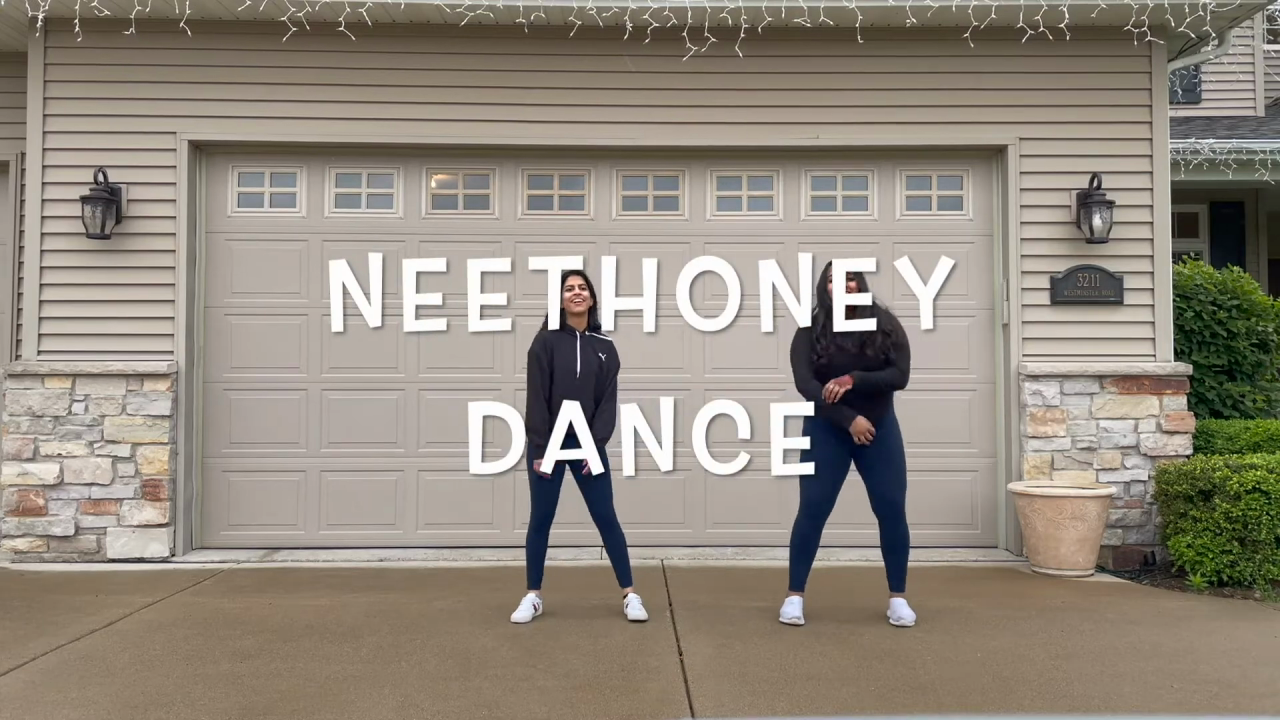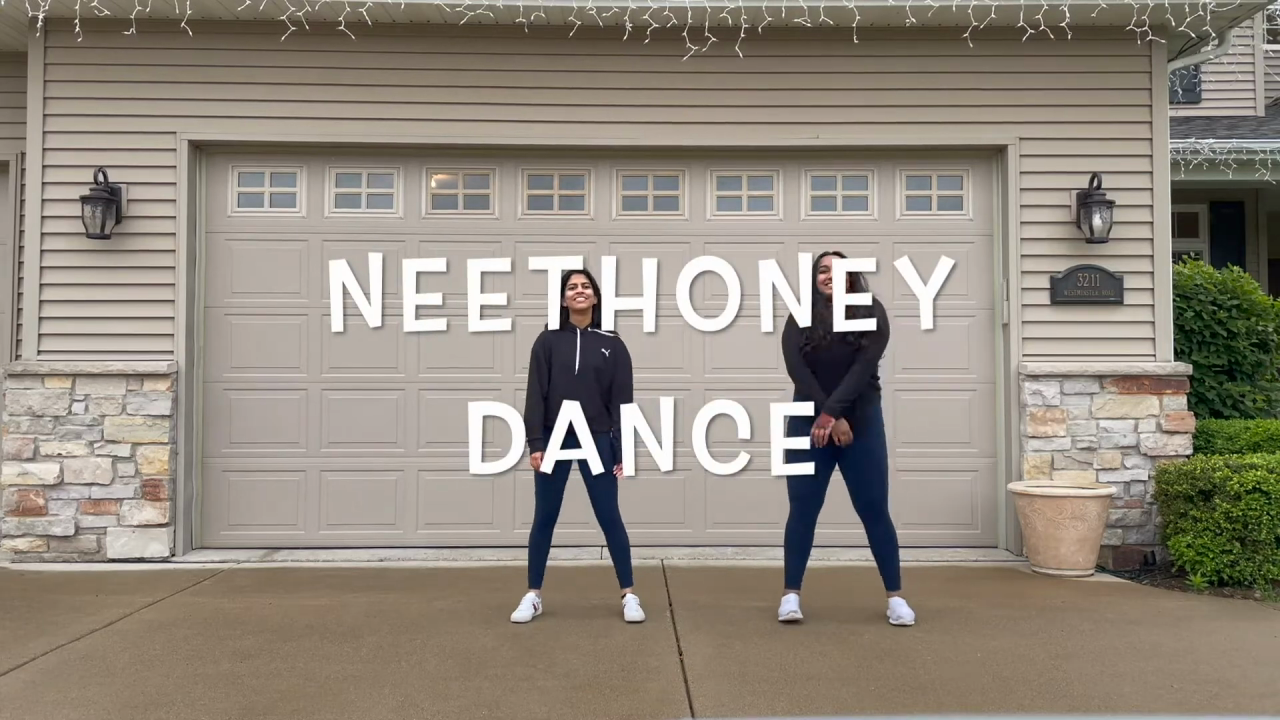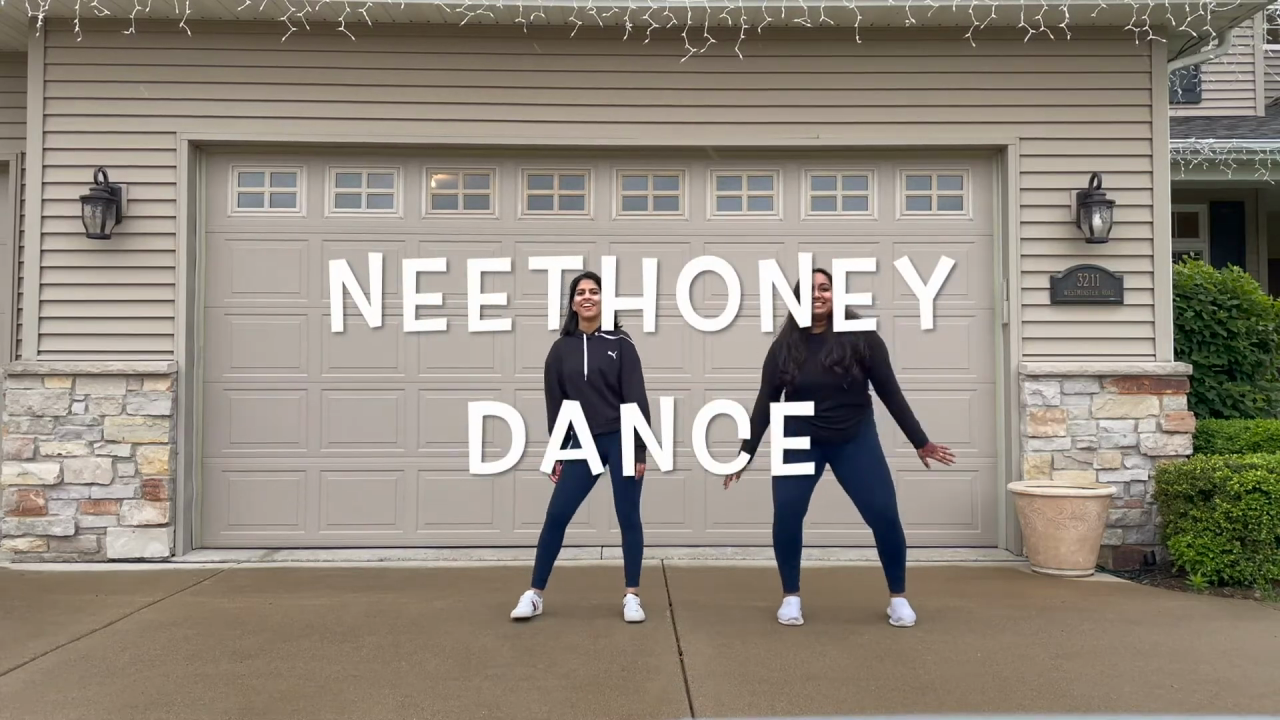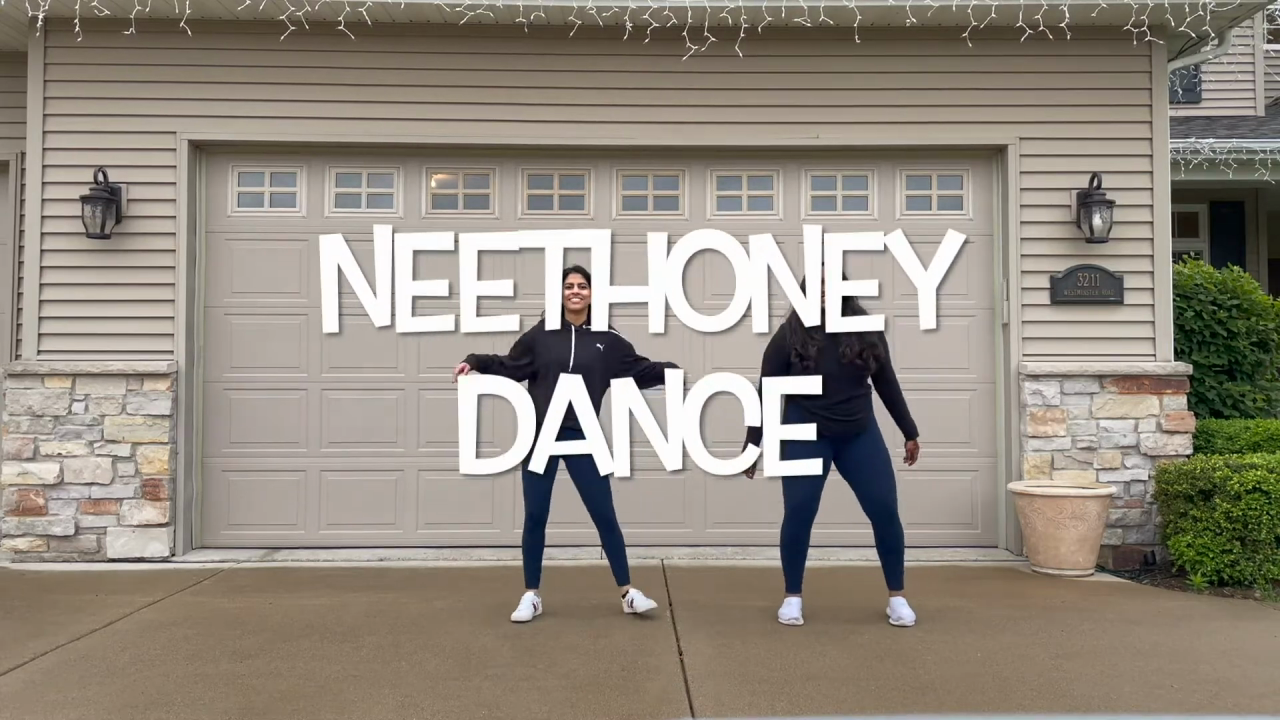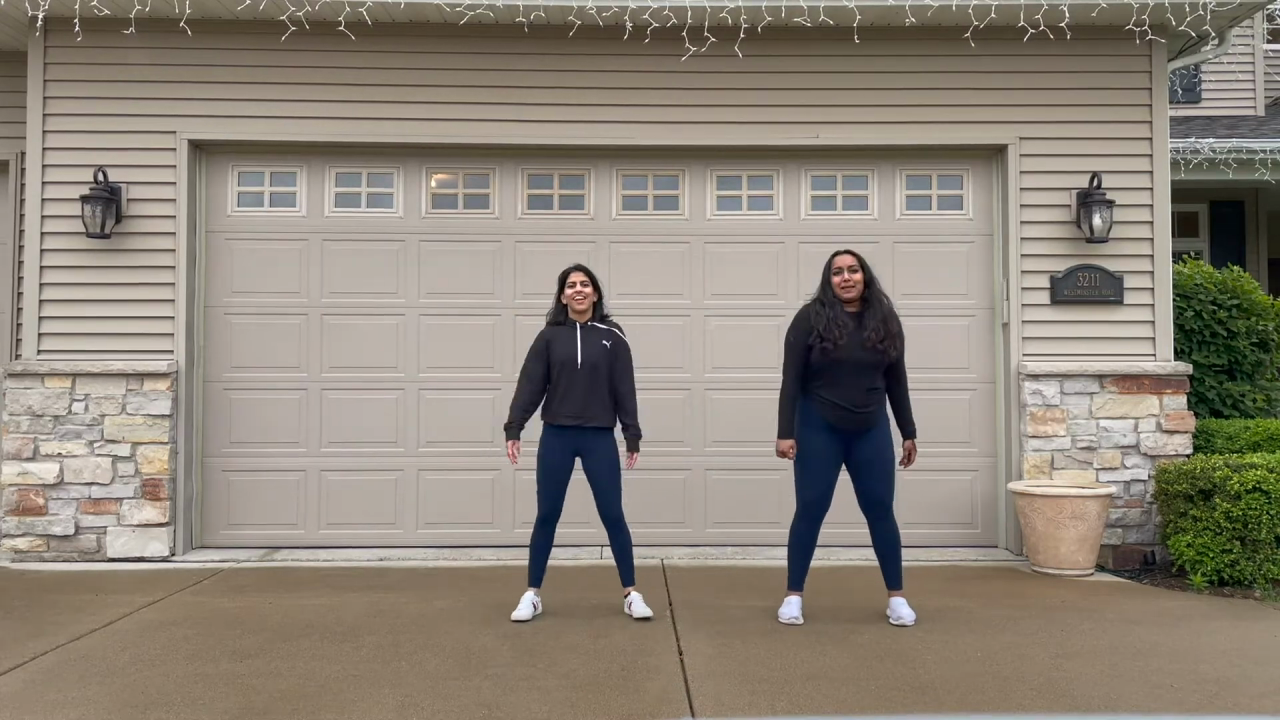
dt=0.4s
person 1, frame 1
left shoulder: (883, 323)
right shoulder: (811, 329)
left elbow: (901, 376)
right elbow: (804, 382)
left wrist: (854, 378)
right wrist: (848, 417)
left hip: (879, 430)
right hip: (827, 431)
left knee: (891, 511)
right knee: (813, 510)
left ankle: (897, 598)
right ankle: (794, 595)
person 1, frame 2
left shoulder: (871, 316)
right shoulder: (800, 320)
left elbow: (862, 368)
right elbow: (798, 371)
left wrist: (831, 412)
right wrist: (828, 418)
left hip: (862, 426)
right hip: (809, 425)
left knee: (874, 510)
right knee: (803, 508)
left ankle: (895, 596)
right ankle: (791, 594)
person 1, frame 3
left shoulder: (862, 339)
right shoulder: (784, 346)
left elbow: (890, 393)
right elbow: (765, 403)
left wrist: (921, 442)
right wrist: (745, 454)
left hip: (856, 440)
right hip: (801, 441)
left knee: (885, 516)
right knee: (787, 514)
left ankle: (897, 597)
right ankle: (791, 596)
person 1, frame 4
left shoulder: (866, 331)
right shoulder: (790, 335)
left elbow: (887, 384)
left wrist: (910, 434)
right wrist: (751, 446)
left hip: (860, 434)
right hip: (805, 434)
left knee: (884, 510)
right knee: (798, 512)
left ankle: (896, 597)
right ankle: (792, 597)
person 1, frame 5
left shoulder: (885, 321)
right shoulder: (811, 319)
left elbow: (896, 381)
right elbow: (791, 380)
left wrist: (908, 433)
right wrist: (786, 433)
left hip: (871, 429)
right hip: (819, 428)
left knee: (880, 509)
right knee: (811, 509)
left ankle: (896, 597)
right ankle: (793, 596)
person 2, frame 1
left shoulder: (605, 346)
right shoulder: (546, 341)
left elbow: (607, 402)
right elbow: (536, 397)
left wrist: (594, 445)
right wrist: (539, 447)
left hip: (588, 445)
right hip: (548, 443)
left knee: (606, 519)
right knee: (541, 520)
left ankle: (630, 594)
right ankle: (533, 596)
person 2, frame 2
left shoulder: (611, 344)
right shoulder: (549, 341)
left elbow: (621, 398)
right elbow: (536, 393)
left wrist: (621, 449)
right wrist: (535, 442)
left hip: (596, 442)
right hip: (554, 440)
left knee: (610, 518)
right knee: (545, 519)
left ankle: (629, 595)
right ankle: (533, 596)
person 2, frame 3
left shoulder: (621, 344)
right shoulder: (561, 349)
left elbow: (636, 398)
right elbow: (555, 404)
left wrist: (639, 449)
left hip: (620, 442)
right hip: (583, 445)
left knee: (628, 519)
right knee: (556, 517)
left ankle: (631, 596)
right ankle: (534, 594)
person 2, frame 4
left shoulder: (607, 339)
right shoulder: (542, 335)
left elbow: (638, 368)
right elbow: (511, 365)
left wrist: (670, 373)
right wrist: (475, 362)
left hip: (583, 439)
right hip: (541, 437)
left knee: (604, 516)
right knee: (535, 517)
left ankle: (628, 591)
right ankle: (532, 595)
person 2, frame 5
left shoulder: (612, 336)
right shoulder: (549, 337)
left elbow: (623, 388)
right elbow: (530, 384)
left wrist: (633, 437)
right wrist: (513, 429)
left hip: (600, 438)
right hip: (556, 437)
left knee: (613, 516)
right knee: (546, 516)
left ankle: (631, 593)
right ankle: (533, 594)
